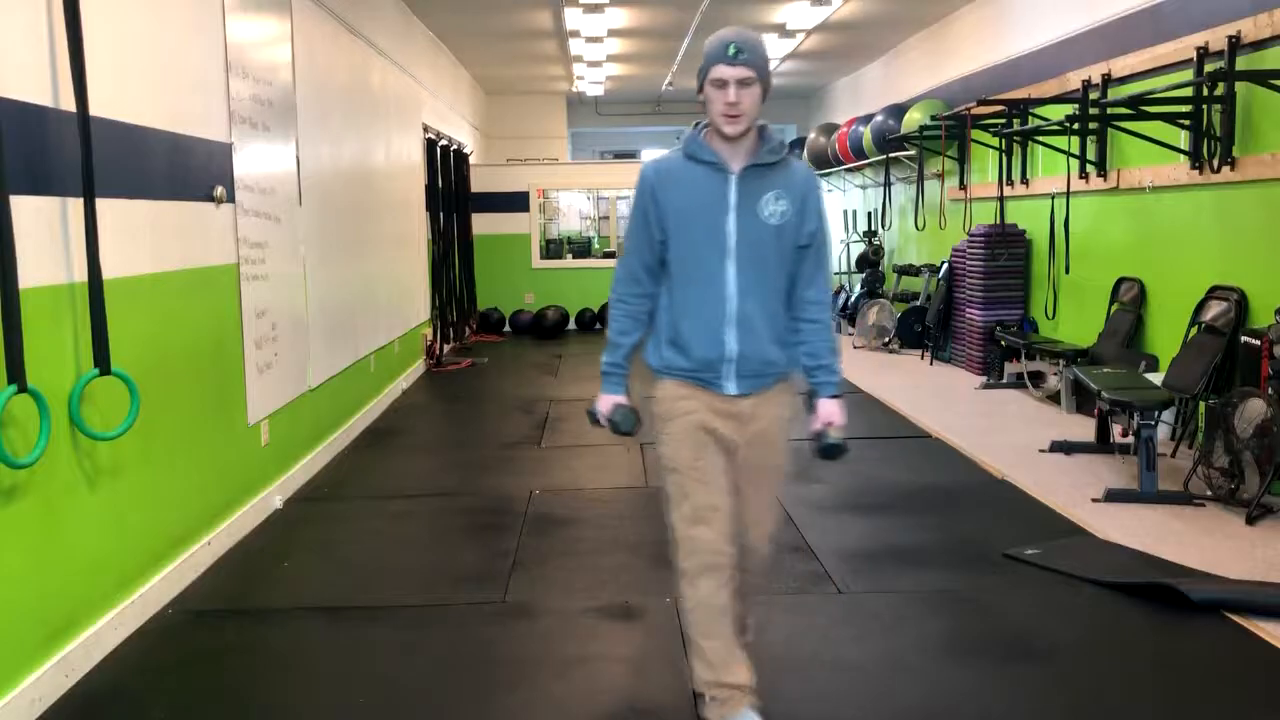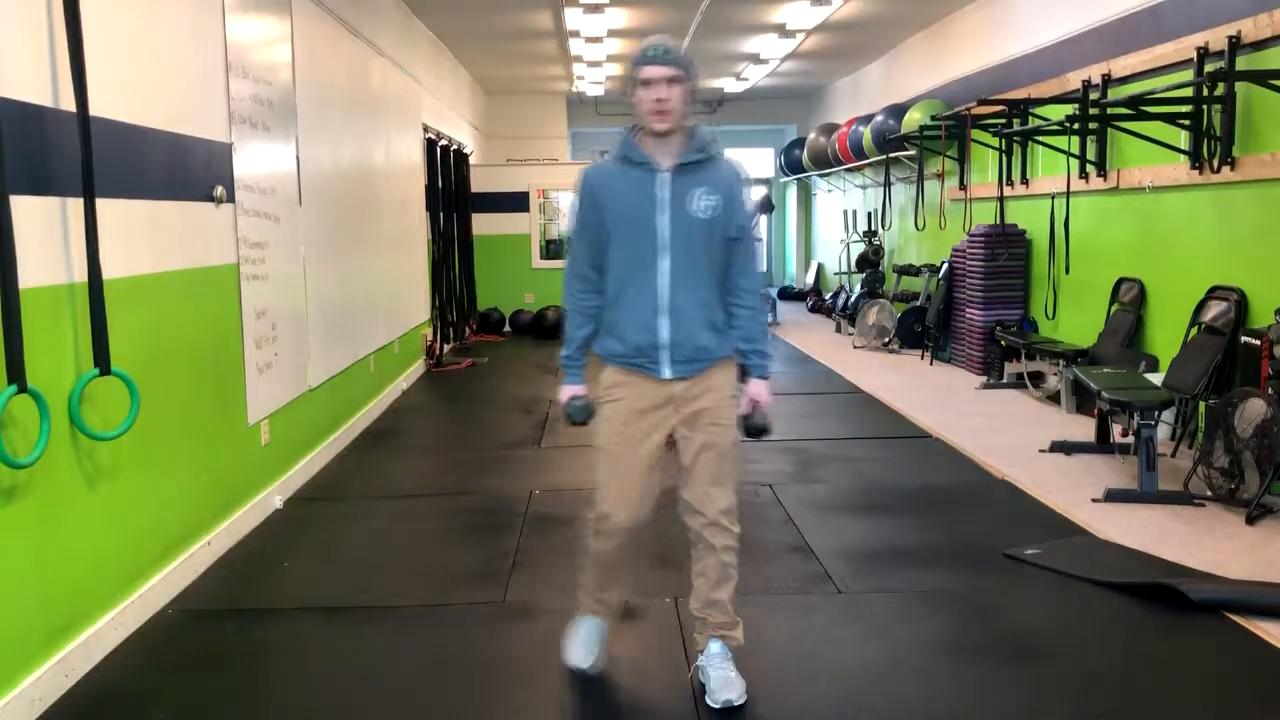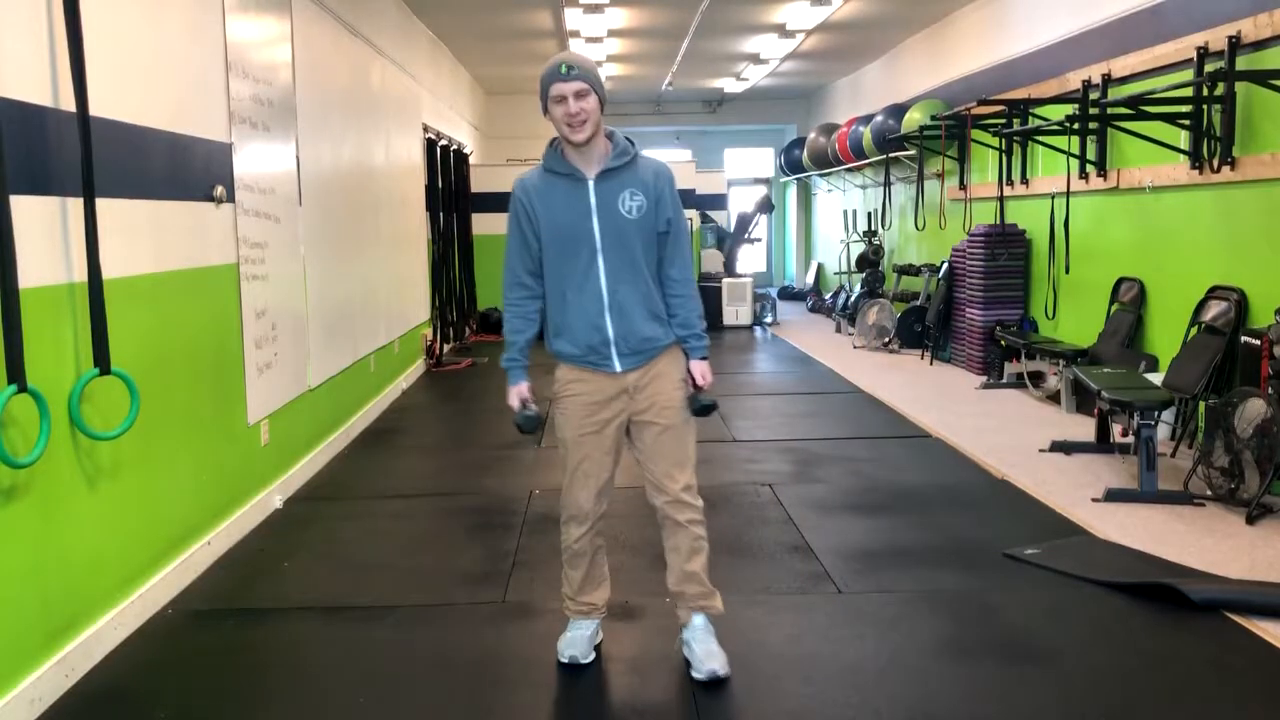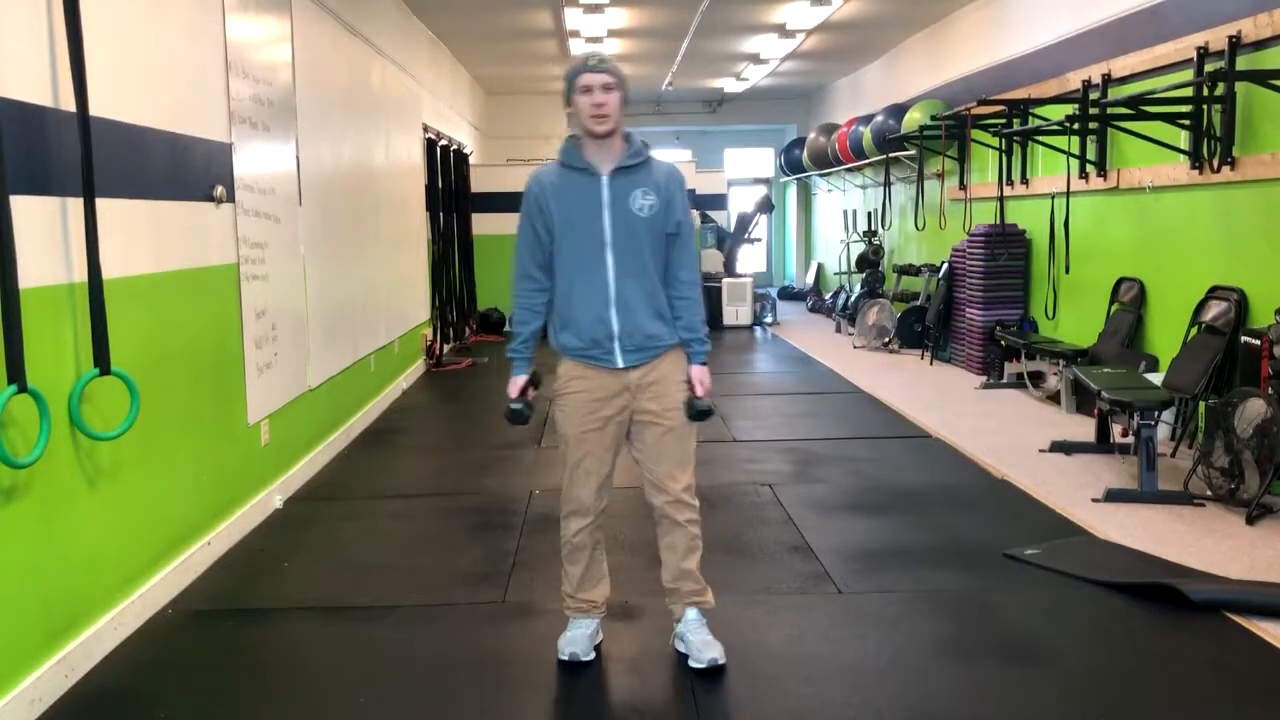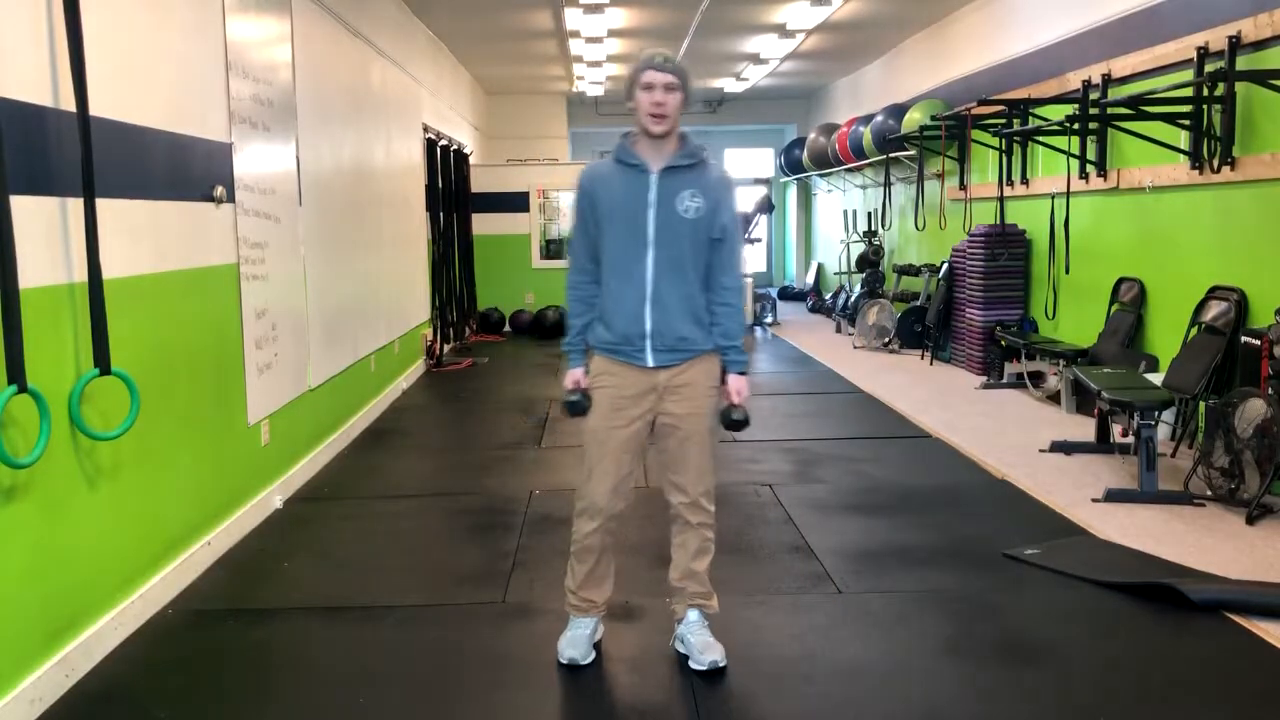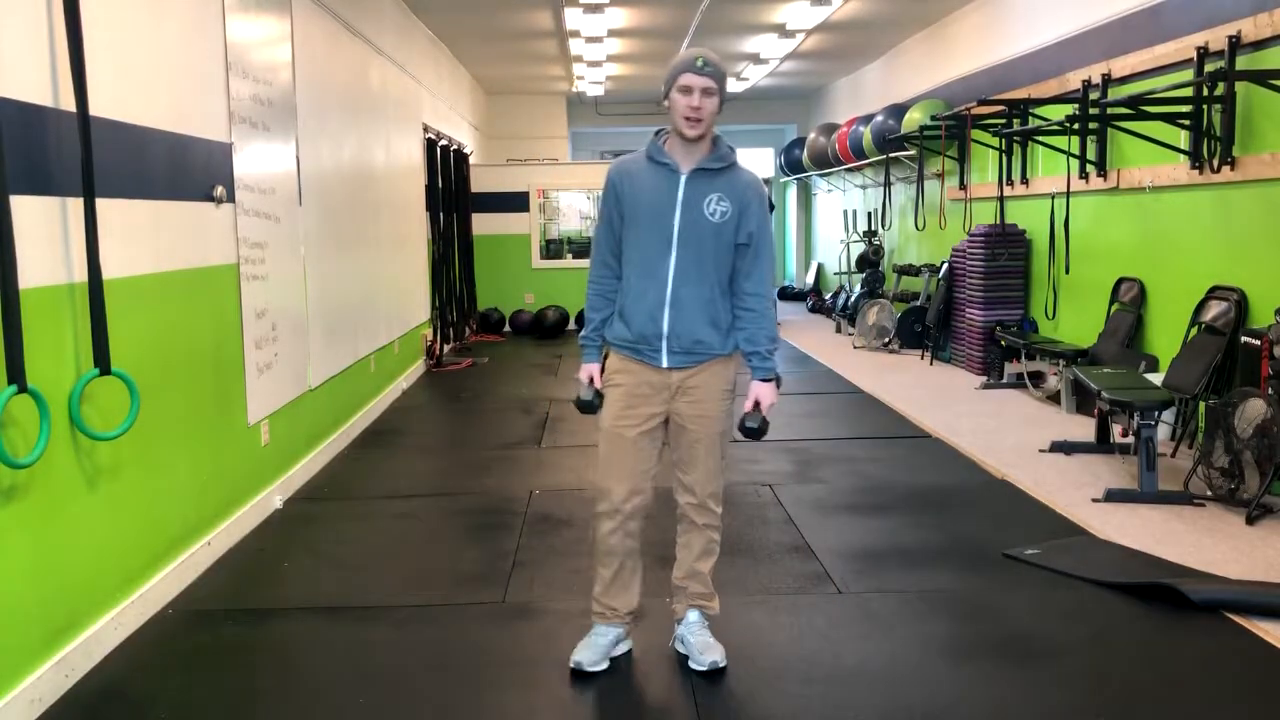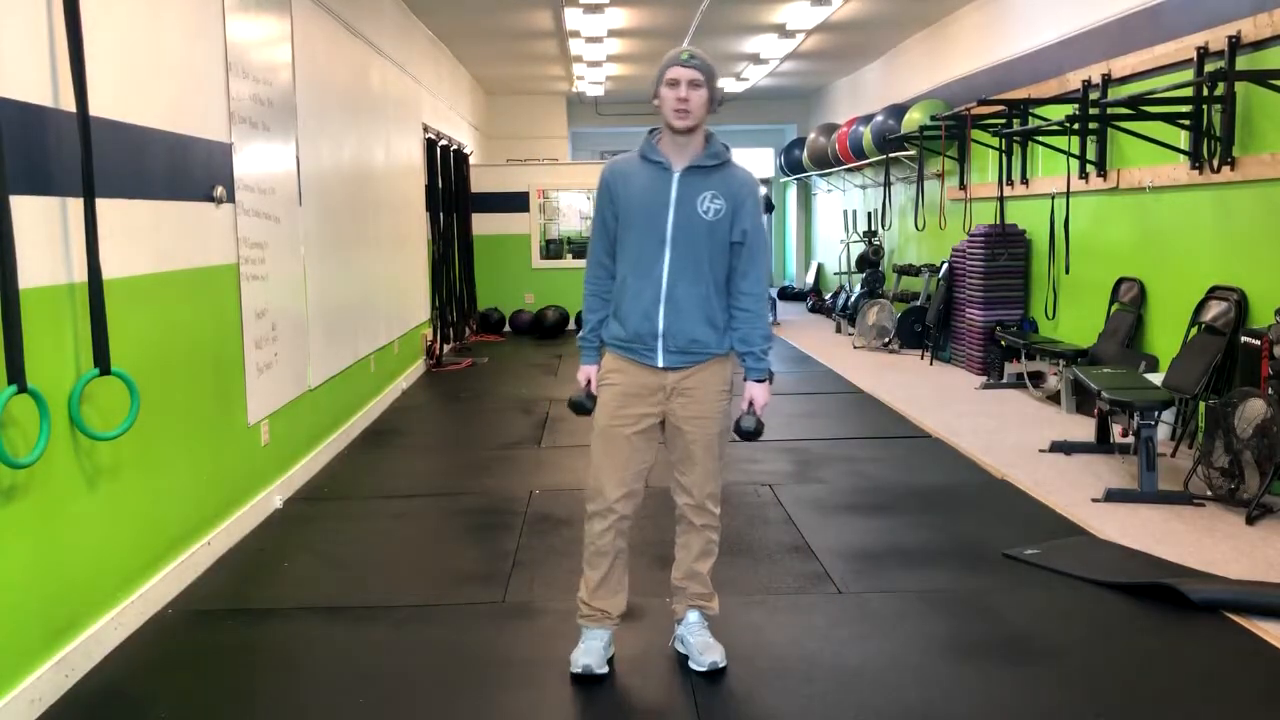
dt=0.4s
person 1, frame 1
left shoulder: (796, 183)
right shoulder: (662, 180)
left elbow: (813, 293)
right elbow: (635, 287)
left wrist: (827, 387)
right wrist: (613, 377)
left hip: (767, 394)
right hip: (685, 394)
left knee: (753, 542)
right knee: (705, 549)
left ankle: (725, 645)
person 1, frame 2
left shoulder: (724, 179)
right shoulder: (602, 181)
left elbow: (744, 282)
right elbow: (583, 283)
left wrist: (757, 367)
right wrist: (572, 369)
left hip: (710, 378)
right hip: (626, 378)
left knee: (714, 518)
right knee: (614, 514)
left ankle: (715, 646)
right ankle: (592, 615)
person 1, frame 3
left shoulder: (653, 178)
right shoulder: (532, 192)
left elbow: (678, 273)
right elbow: (522, 288)
left wrist: (697, 349)
right wrist: (516, 371)
left hip: (658, 365)
right hip: (580, 375)
left knee: (678, 498)
right knee: (582, 506)
left ankle: (697, 621)
right ankle: (584, 616)
person 1, frame 4
left shoulder: (665, 180)
right shoulder: (546, 187)
left elbow: (684, 276)
right elbow: (532, 281)
left wrist: (698, 355)
right wrist: (521, 362)
left hip: (661, 364)
right hip: (582, 371)
left knee: (675, 498)
right knee: (581, 502)
left ankle: (690, 615)
right ankle: (583, 615)
person 1, frame 5
left shoulder: (713, 183)
right shoulder: (597, 180)
left elbow: (727, 282)
right elbow: (583, 276)
left wrist: (736, 362)
right wrist: (576, 355)
left hip: (692, 368)
right hip: (615, 367)
left knee: (692, 501)
right knee: (597, 500)
left ankle: (692, 616)
right ankle: (584, 614)
person 1, frame 6
left shoulder: (743, 188)
right shoulder: (625, 177)
left elbow: (755, 287)
right elbow: (604, 271)
left wrist: (763, 370)
right wrist: (590, 350)
left hip: (707, 369)
right hip: (630, 365)
left knee: (701, 503)
right knee: (618, 503)
left ankle: (693, 618)
right ankle: (611, 623)
person 1, frame 7
left shoulder: (737, 185)
right shoulder: (619, 176)
left elbow: (750, 285)
right elbow: (600, 272)
left wrist: (757, 369)
right wrist: (589, 351)
left hip: (704, 369)
right hip: (625, 364)
left knee: (699, 503)
right knee: (609, 502)
left ankle: (693, 618)
right ankle: (597, 625)
